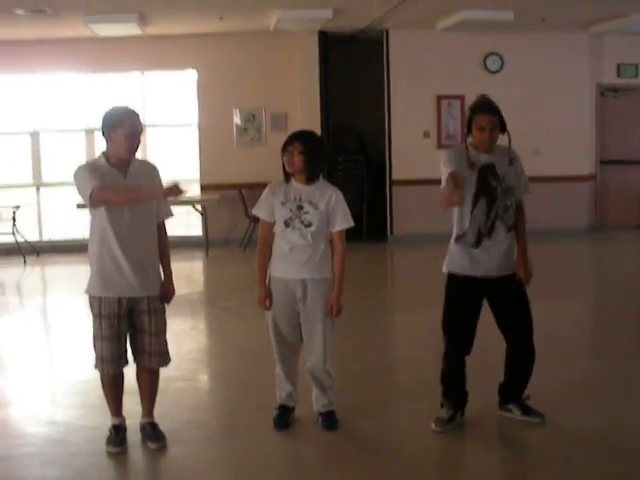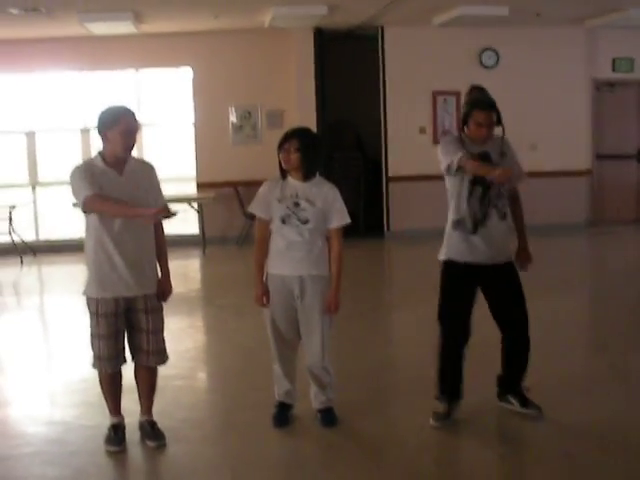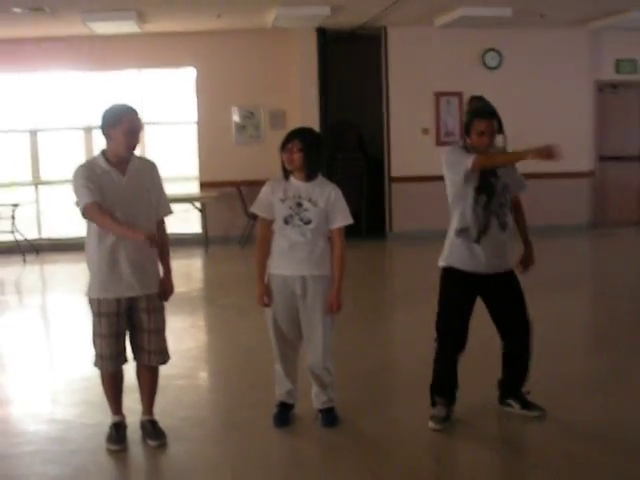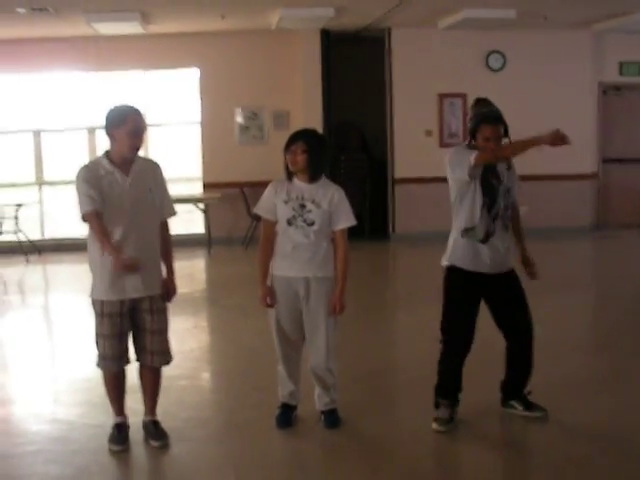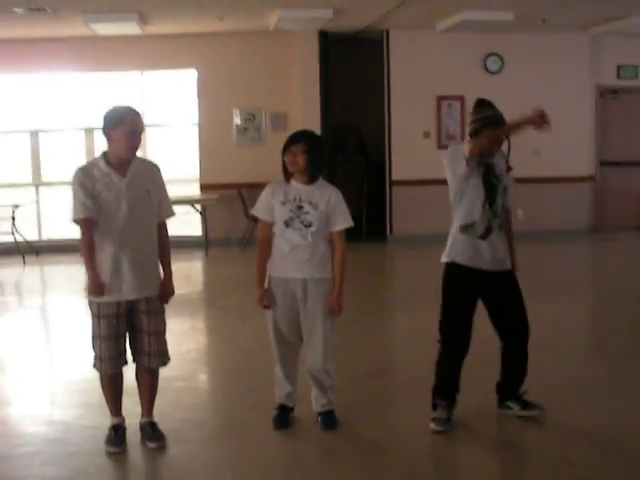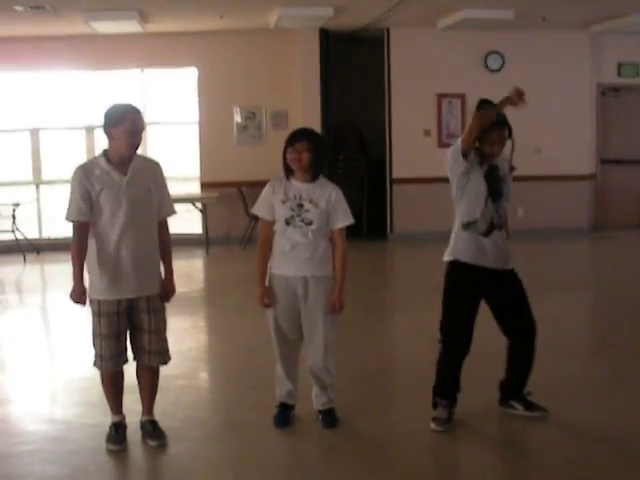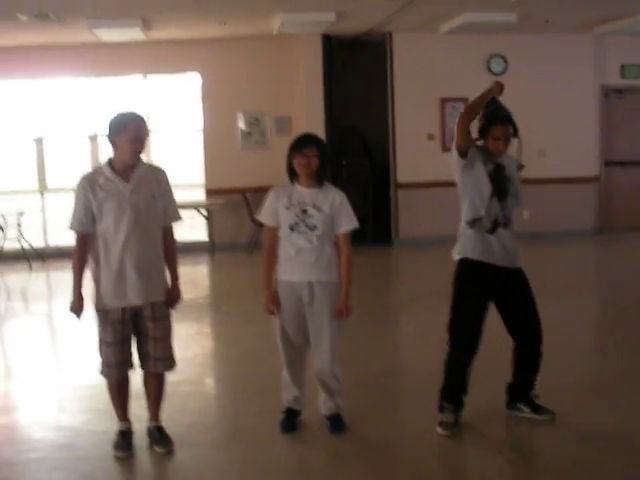
dt=0.1s
person 1, frame 1
left shoulder: (149, 172)
right shoulder: (88, 173)
left elbow: (159, 228)
right elbow: (103, 197)
left wrist: (167, 275)
right wrist: (156, 194)
left hip: (147, 282)
right hip: (107, 285)
left knee: (150, 356)
right knee: (110, 360)
left ankle: (148, 420)
right ankle: (117, 423)
person 1, frame 2
left shoulder: (146, 171)
right shoulder: (84, 173)
left elbow: (156, 227)
right elbow: (97, 204)
left wrist: (165, 273)
right wrist: (143, 211)
left hip: (144, 281)
right hip: (104, 284)
left knee: (148, 355)
right knee: (107, 359)
left ankle: (147, 419)
right ankle: (116, 422)
person 1, frame 3
left shoulder: (148, 170)
right shoulder: (87, 173)
left elbow: (158, 224)
right elbow: (95, 213)
left wrist: (166, 272)
right wrist: (134, 233)
left hip: (146, 281)
right hip: (106, 283)
left knee: (150, 354)
right knee: (109, 358)
left ankle: (148, 418)
right ankle: (117, 420)
person 1, frame 4
left shoulder: (152, 171)
right shoulder: (90, 175)
left elbow: (161, 226)
right elbow: (93, 221)
left wrist: (170, 273)
right wrist: (116, 255)
left hip: (149, 282)
right hip: (109, 285)
left knee: (153, 355)
right knee: (111, 358)
left ankle: (150, 419)
right ankle: (119, 421)
person 1, frame 5
left shoulder: (151, 172)
right shoulder: (87, 176)
left elbow: (160, 227)
right elbow: (86, 228)
left wrist: (167, 275)
right wrist: (93, 274)
left hip: (147, 284)
right hip: (108, 287)
left knee: (150, 357)
right knee: (109, 360)
left ankle: (148, 420)
right ankle: (116, 423)
person 1, frame 6
left shoulder: (152, 170)
right shoulder: (86, 175)
left elbow: (161, 226)
right elbow: (80, 231)
left wrist: (168, 273)
right wrist: (78, 280)
left hip: (147, 282)
right hip: (107, 285)
left knee: (151, 355)
right knee: (109, 359)
left ankle: (148, 418)
right ankle: (117, 421)
person 1, frame 7
left shoulder: (157, 178)
right shoulder: (90, 184)
left elbow: (166, 233)
right elbow: (84, 240)
left wrist: (174, 280)
right wrist: (77, 290)
left hip: (153, 289)
right hip: (111, 293)
left knee: (157, 362)
right knee: (115, 365)
left ankle: (154, 424)
right ankle: (124, 427)
person 2, frame 1
left shoulder: (510, 159)
right shoulder: (456, 157)
left elbow: (518, 208)
right elbow: (453, 177)
left wrist: (523, 253)
right wrist: (452, 191)
left hip: (505, 268)
right hip: (463, 268)
left knee: (522, 337)
right knee: (456, 341)
left ankle: (511, 398)
right ankle: (452, 404)
person 2, frame 2
left shoulder: (503, 148)
right shoulder: (451, 146)
left elbow: (513, 195)
right elbow: (467, 163)
left wrist: (523, 241)
right wrist: (490, 170)
left hip: (500, 257)
right hip: (459, 256)
left knee: (517, 326)
right knee: (453, 331)
left ankle: (510, 390)
right ankle: (447, 397)
person 2, frame 3
left shoulder: (505, 162)
right shoulder: (455, 157)
left elbow: (514, 203)
right elbow: (485, 161)
left wrist: (527, 245)
right wrist: (531, 153)
left hip: (498, 265)
right hip: (460, 265)
left knee: (518, 331)
right knee: (450, 337)
left ankle: (511, 393)
right ankle: (442, 400)
person 2, frame 4
left shoulder: (505, 163)
right shoulder: (458, 157)
right elbow: (488, 157)
left wrist: (524, 252)
right wrist: (542, 140)
left hip: (500, 266)
right hip: (463, 265)
left knee: (521, 332)
right knee: (456, 339)
left ankle: (513, 394)
right ankle: (446, 402)
person 2, frame 5
left shoulder: (501, 162)
right shoulder: (459, 158)
right elbow: (479, 143)
left wrist: (512, 253)
right wrist: (528, 122)
left hip: (497, 265)
right hip: (463, 263)
left knee: (517, 331)
right knee: (455, 338)
left ankle: (509, 395)
right ankle: (443, 403)
person 2, frame 6
left shoulder: (502, 164)
right shoulder: (461, 155)
right elbow: (475, 125)
right wrist: (506, 102)
left hip: (500, 264)
right hip: (465, 261)
left knee: (524, 329)
right knee: (455, 338)
left ankle: (512, 394)
right ankle: (443, 402)
person 2, frame 7
left shoulder: (510, 165)
right shoulder: (468, 158)
right elbow: (463, 122)
right wrist: (490, 94)
left hip: (508, 264)
right hip: (474, 262)
left knee: (530, 333)
right knee: (464, 339)
left ankle: (519, 397)
right ankle: (450, 405)
person 3, frame 1
left shoulder: (330, 195)
right shoulder: (274, 192)
left elbow: (338, 246)
right elbow: (265, 241)
left wrist: (337, 291)
right wrist: (261, 284)
left hip: (317, 281)
right hip: (281, 281)
left knee: (319, 351)
right knee: (284, 347)
left ankle: (325, 404)
right ankle: (286, 402)
person 3, frame 2
left shoulder: (327, 192)
right shoulder: (271, 189)
left elbow: (335, 243)
right elbow: (261, 239)
left wrist: (334, 288)
right wrist: (258, 282)
left hip: (314, 278)
right hip: (278, 278)
left knee: (317, 348)
right knee: (282, 345)
left ankle: (324, 401)
right ankle: (284, 400)
person 3, frame 3
left shoulder: (329, 193)
right shoulder: (273, 189)
left elbow: (338, 243)
right elbow: (263, 238)
left wrist: (337, 288)
right wrist: (260, 281)
left hip: (317, 278)
right hip: (280, 277)
left knee: (319, 348)
right knee: (284, 345)
left ankle: (325, 401)
right ankle: (285, 399)
person 3, frame 4
left shoulder: (332, 194)
right shoulder: (276, 190)
left elbow: (341, 245)
right elbow: (266, 239)
left wrist: (340, 290)
right wrist: (263, 282)
left hip: (320, 280)
right hip: (283, 279)
left knee: (322, 349)
right knee: (286, 346)
left ankle: (327, 403)
right ankle: (288, 401)
person 3, frame 5
left shoulder: (330, 195)
right shoulder: (274, 192)
left elbow: (338, 246)
right elbow: (263, 241)
left wrist: (337, 291)
right wrist: (260, 284)
left hip: (317, 281)
right hip: (281, 280)
left knee: (319, 350)
right knee: (284, 347)
left ankle: (324, 404)
right ankle: (285, 402)
person 3, frame 6
left shoulder: (330, 193)
right shoulder: (274, 190)
left elbow: (339, 244)
right elbow: (264, 240)
left wrist: (338, 288)
right wrist: (261, 282)
left hip: (318, 279)
right hip: (282, 278)
left knee: (319, 348)
right knee: (285, 345)
left ankle: (325, 402)
right ankle: (286, 401)
person 3, frame 7
left shoulder: (334, 198)
right shoulder: (278, 196)
left elbow: (344, 248)
right elbow: (270, 246)
left wrist: (345, 293)
right wrist: (268, 288)
left hip: (323, 284)
right hip: (287, 284)
left knee: (326, 353)
right knee: (291, 351)
left ankle: (332, 407)
right ankle: (292, 406)
